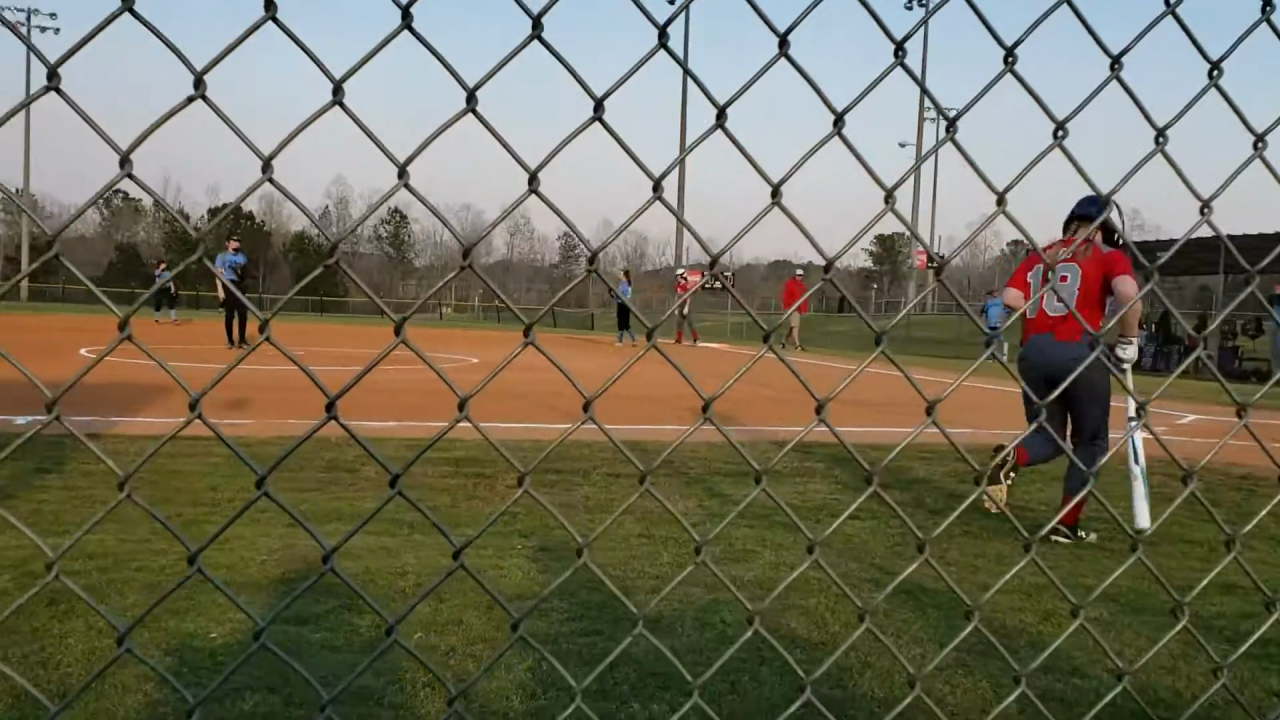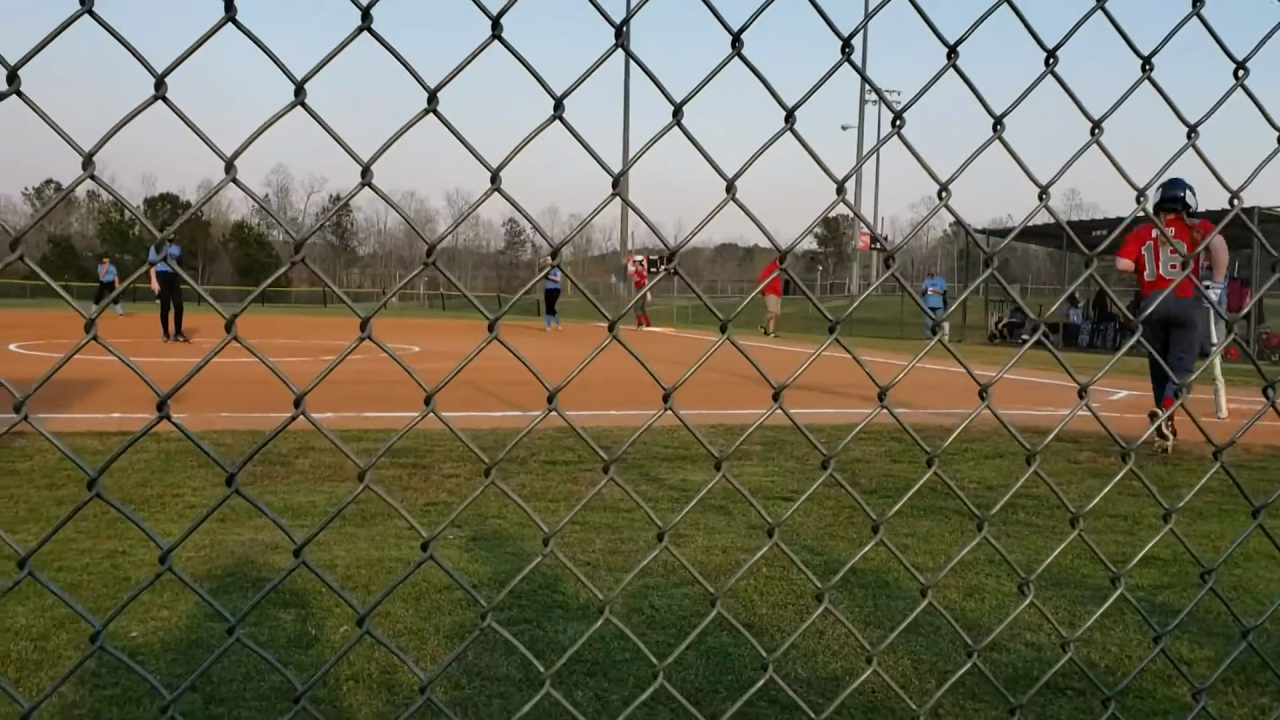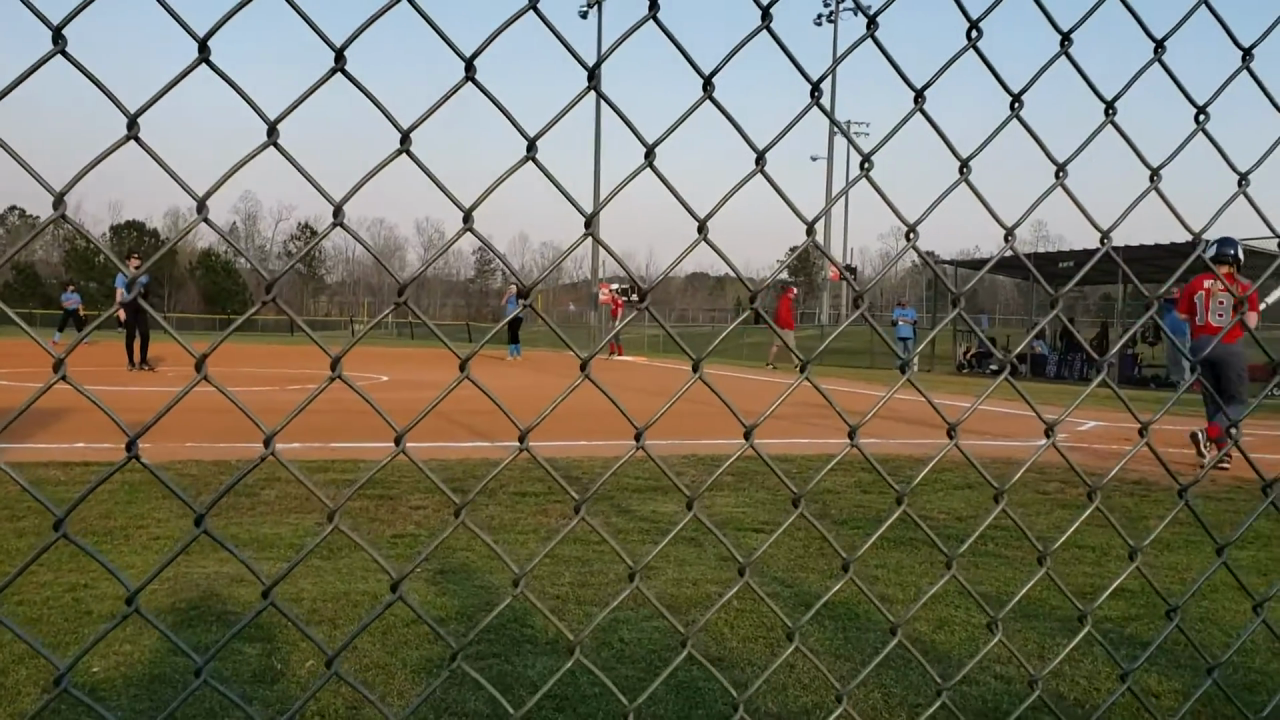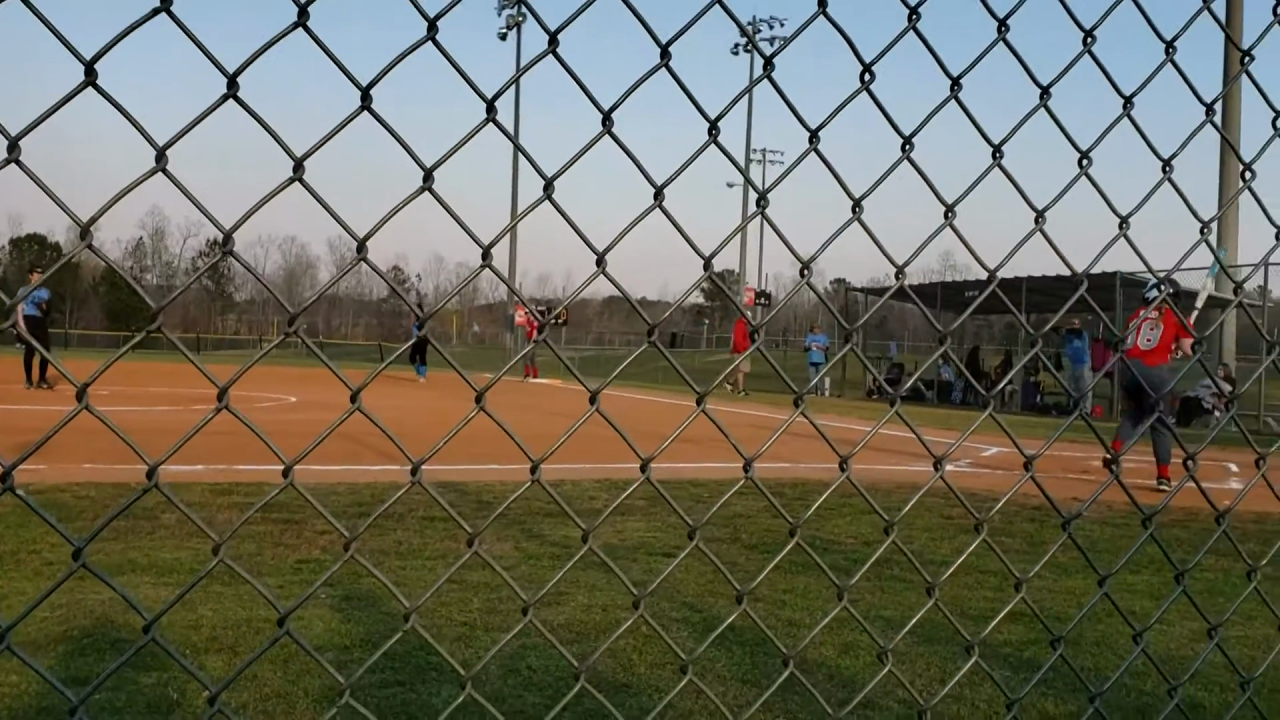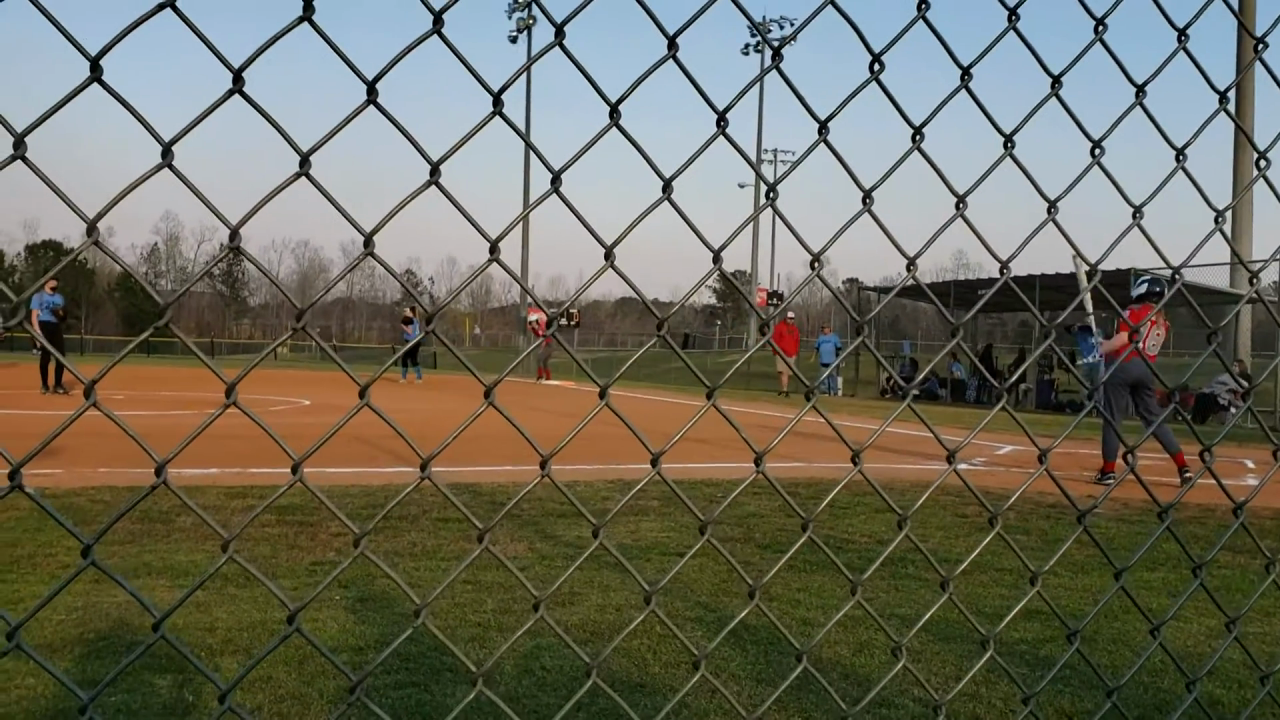
dt=1s
person 1, frame 1
left shoulder: (1038, 257)
right shoulder: (1111, 256)
left elbow: (1010, 299)
right elbow: (1128, 294)
right wrist: (1129, 339)
left hip: (1033, 350)
right hip: (1080, 352)
left knee: (1049, 433)
right knee: (1091, 440)
left ankle: (1011, 459)
right ankle: (1067, 523)
person 1, frame 2
left shoulder: (1141, 232)
right shoulder: (1198, 227)
left elbow: (1123, 265)
right elbow: (1219, 246)
right wrist: (1216, 282)
left hip: (1152, 305)
right hip: (1187, 304)
left knee: (1159, 368)
right knee: (1183, 370)
left ankle: (1163, 426)
right ankle: (1163, 412)
person 1, frame 3
left shoulder: (1195, 283)
right shoulder: (1244, 286)
left elbow: (1182, 316)
right elbow: (1251, 323)
right wrist: (1235, 314)
left hip: (1201, 346)
right hip: (1230, 348)
left knee: (1214, 400)
right knee: (1237, 402)
left ankle: (1220, 453)
right ankle: (1207, 435)
person 1, frame 4
left shoulder: (1136, 314)
right shoulder: (1176, 318)
right elbow: (1187, 350)
right wrist: (1185, 337)
left hip: (1128, 368)
right hip: (1156, 372)
left knee: (1132, 415)
right knee: (1160, 424)
left ankle: (1113, 454)
right ankle: (1163, 477)
person 1, frame 5
left shoulder: (1134, 311)
right shoulder: (1164, 321)
left elbow: (1122, 340)
left wrist: (1100, 350)
right wrist: (1107, 346)
left hip: (1122, 368)
right hip: (1147, 372)
left knee: (1112, 420)
right knee: (1154, 421)
left ankle: (1108, 471)
right ankle: (1184, 468)
